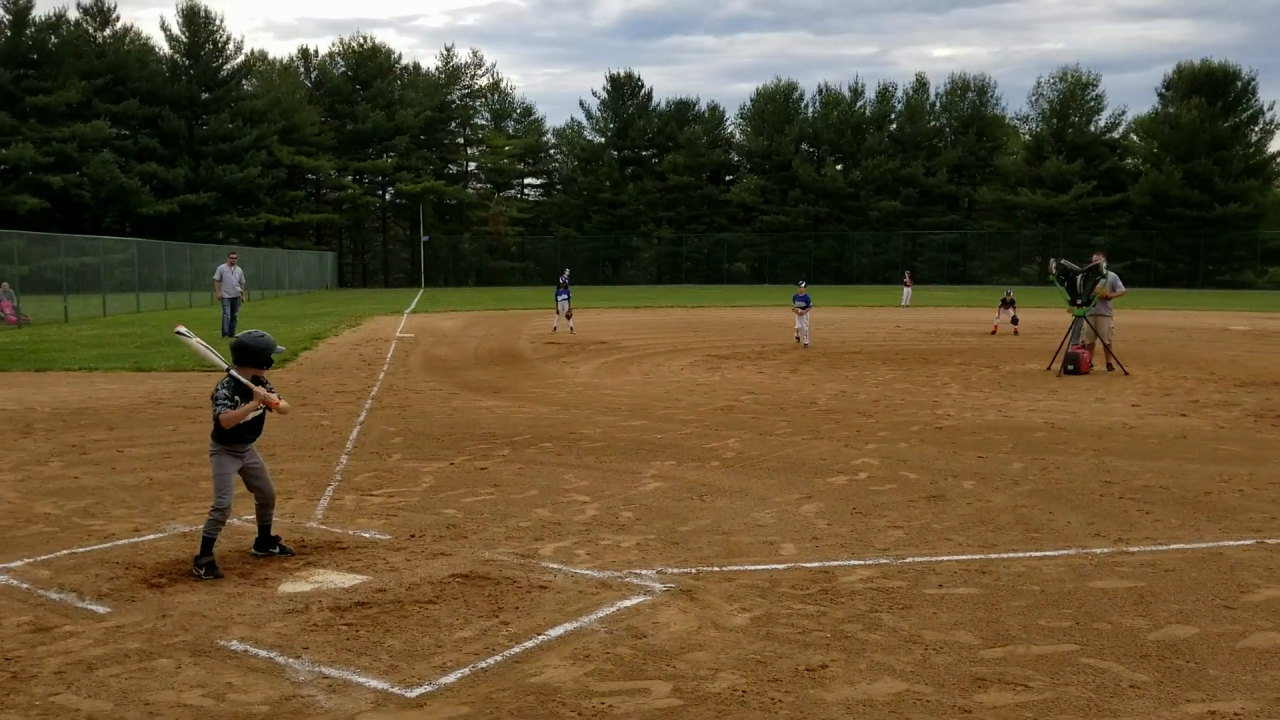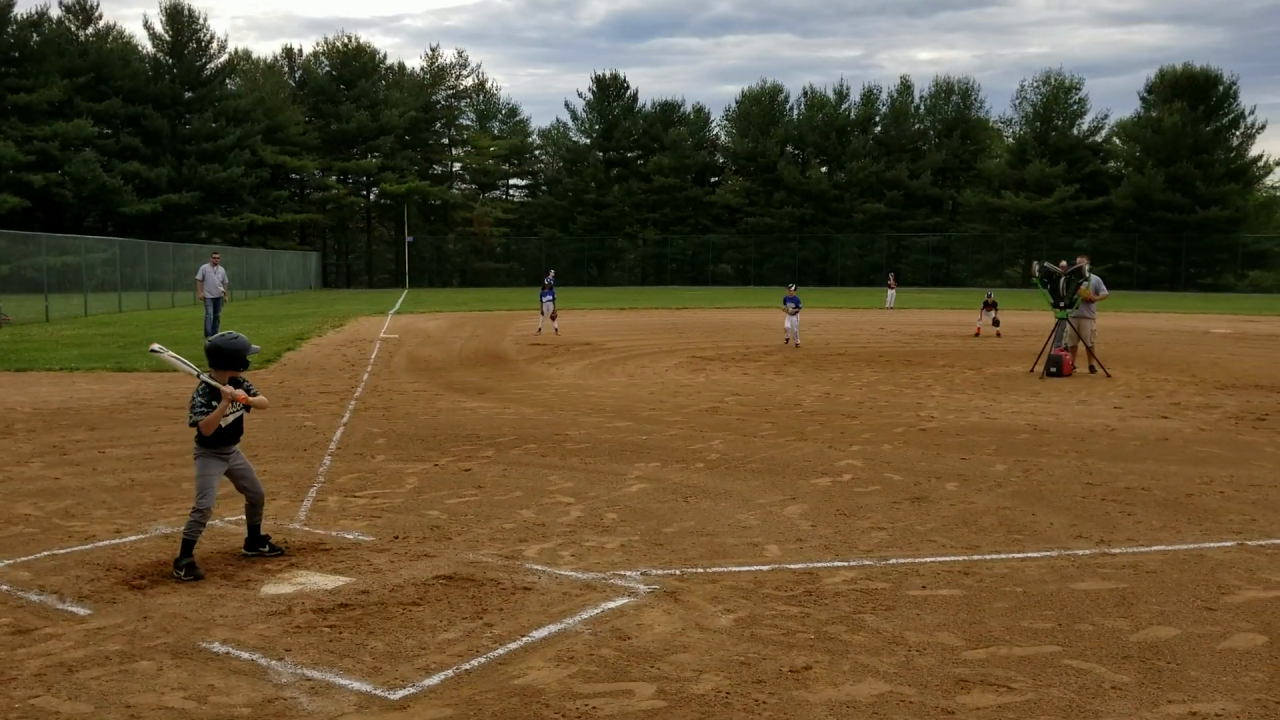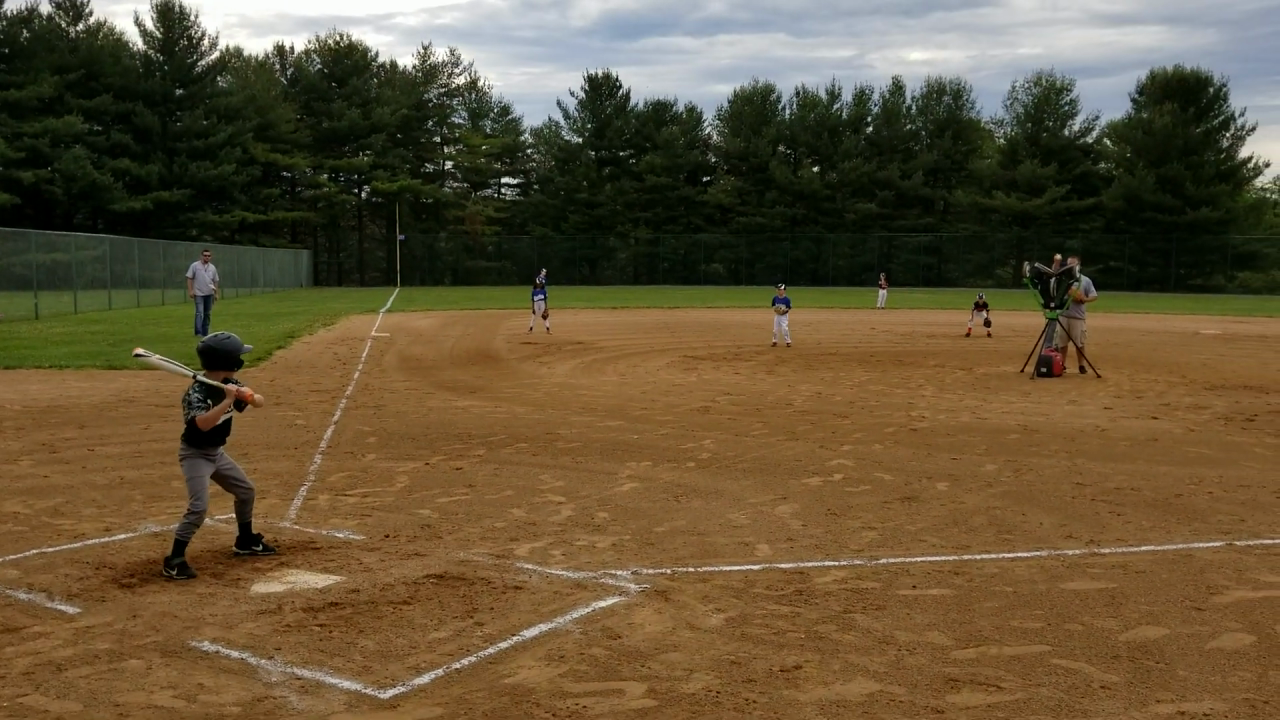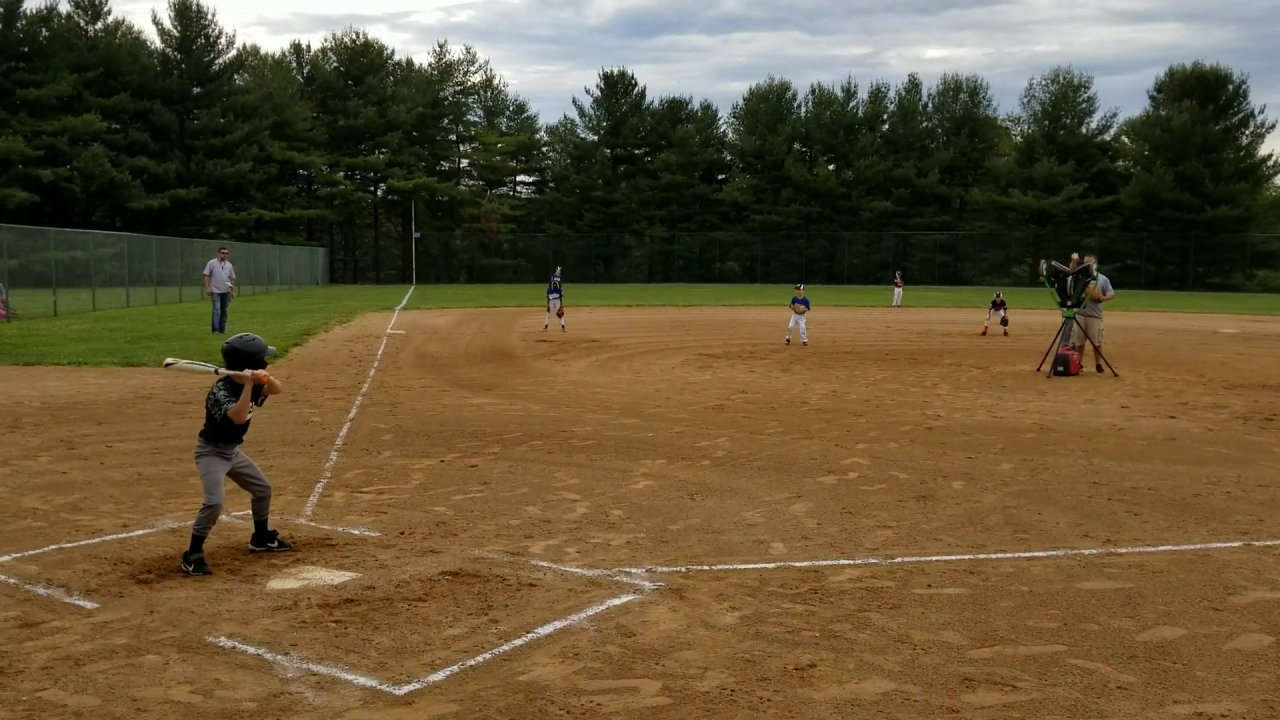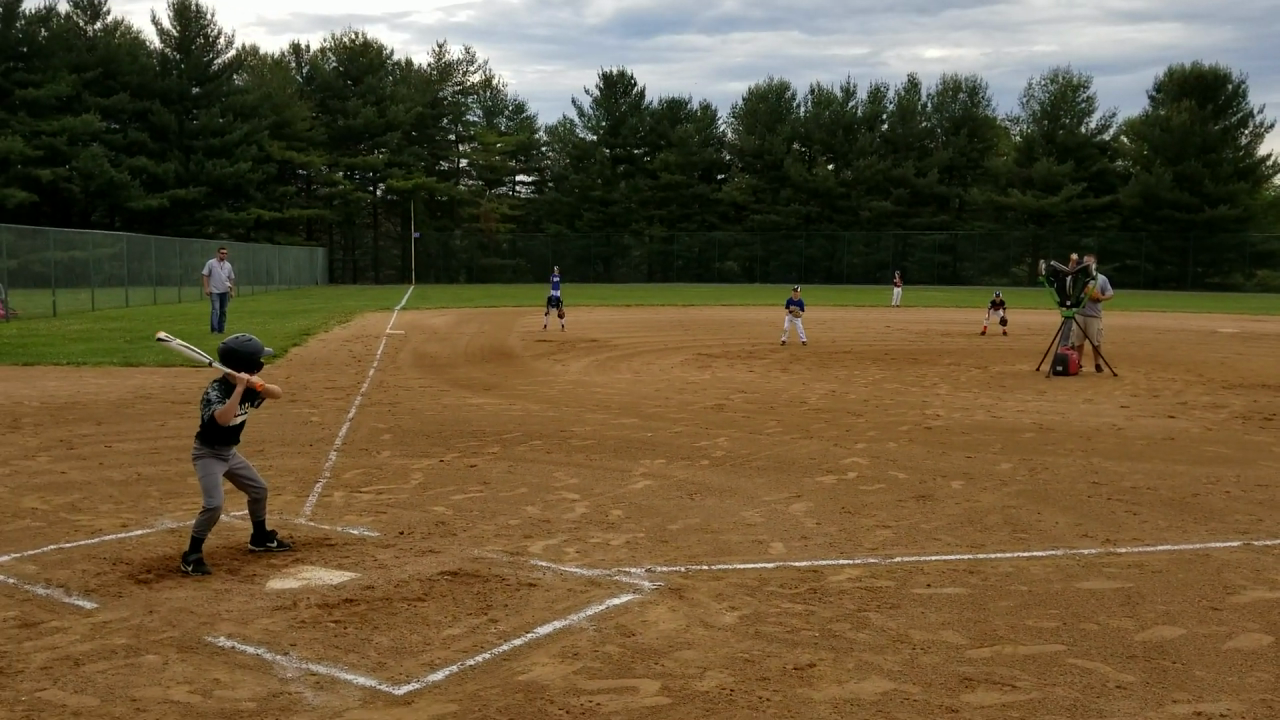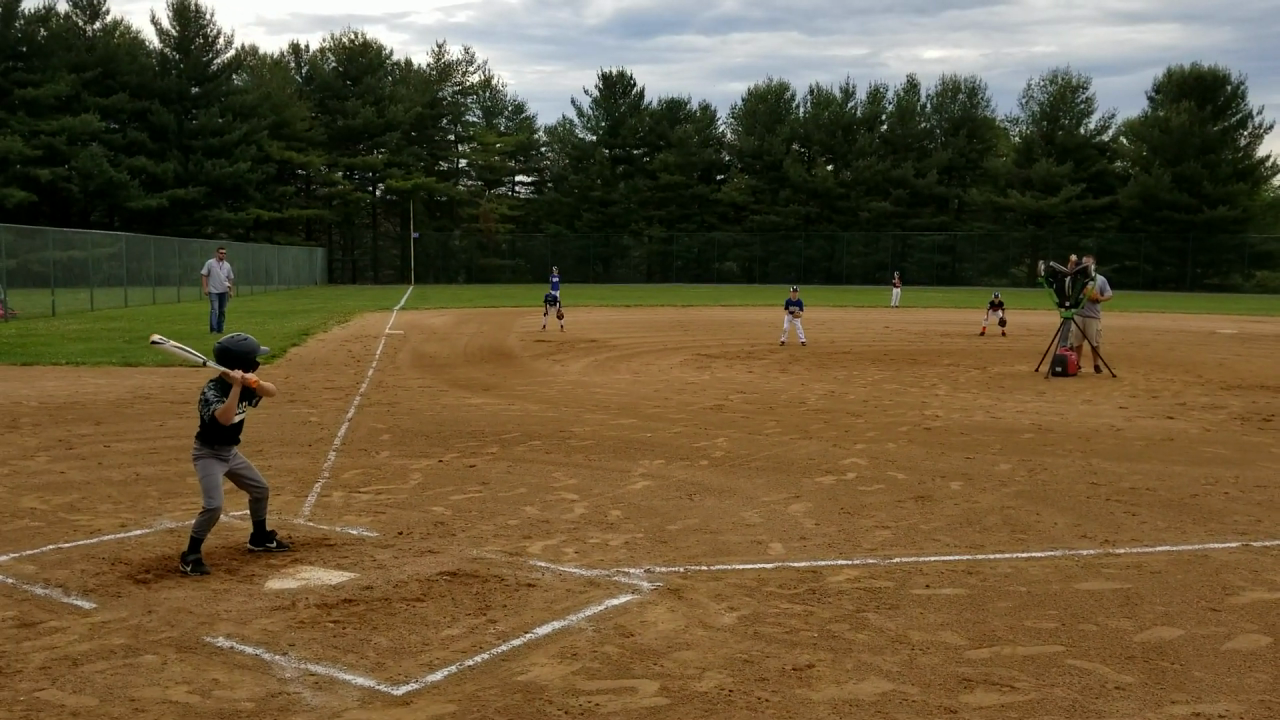
dt=0.4s
person 1, frame 1
left shoulder: (259, 382)
right shoulder: (225, 388)
left elbow: (286, 409)
right elbow: (226, 422)
left wrist: (274, 401)
right wrist: (254, 402)
left hip: (247, 449)
right hip: (224, 451)
left knee: (267, 495)
right knee: (223, 505)
left ankle: (264, 543)
right ankle: (203, 559)
person 1, frame 2
left shoulder: (238, 383)
right shoulder: (203, 393)
left elbow: (264, 402)
right elbow: (205, 429)
left wrist: (246, 399)
right wrist: (225, 403)
left hip: (233, 451)
right hip: (209, 454)
left knee: (256, 495)
right knee: (203, 507)
left ankle: (255, 542)
right ankle: (183, 561)
person 1, frame 3
left shoulder: (229, 385)
right shoulder: (196, 392)
left elbow: (260, 403)
right elbow: (204, 424)
left wrist: (249, 396)
right wrist: (228, 400)
left hip: (217, 452)
right hip: (195, 454)
left knee: (246, 491)
right knee: (199, 508)
left ankle: (246, 541)
right ankle: (174, 560)
person 1, frame 4
left shoulder: (249, 382)
right shoulder: (220, 390)
left elbow: (277, 389)
right elbow: (239, 417)
left wrist: (266, 378)
right wrist: (248, 385)
left hip: (232, 450)
right hip: (211, 451)
left knee: (263, 489)
right knee: (214, 502)
left ankle: (261, 538)
right ankle: (192, 555)
person 1, frame 5
left shoulder: (246, 386)
right shoulder: (215, 391)
left elbow: (277, 393)
right elbow: (222, 419)
left wrist: (260, 385)
right wrist: (240, 388)
left hip: (229, 452)
right hip: (208, 453)
left knee: (259, 490)
right knee: (214, 504)
left ankle: (260, 538)
right ankle: (191, 556)
person 1, frame 6
left shoulder: (242, 384)
right shoulder: (211, 390)
left elbow: (272, 391)
right elbow: (224, 418)
left wrist: (255, 383)
right wrist: (236, 387)
left hip: (231, 452)
right hip: (208, 454)
left knee: (260, 489)
right knee: (214, 505)
left ankle: (260, 538)
right ankle: (190, 556)
